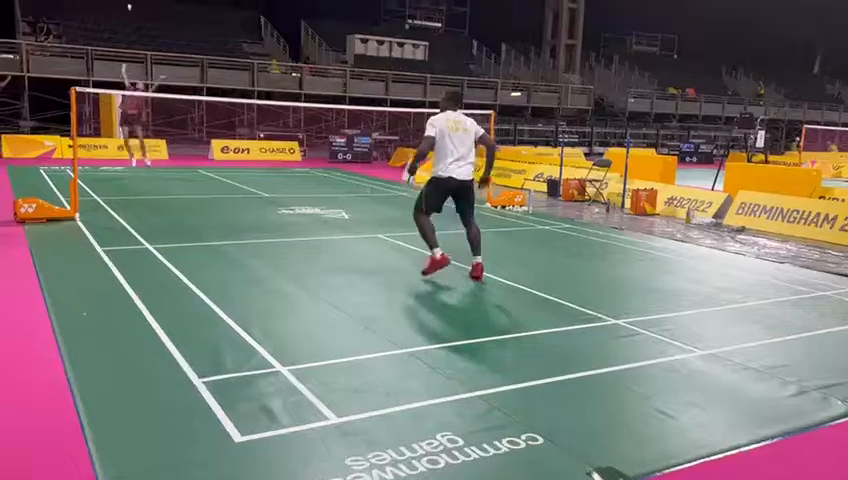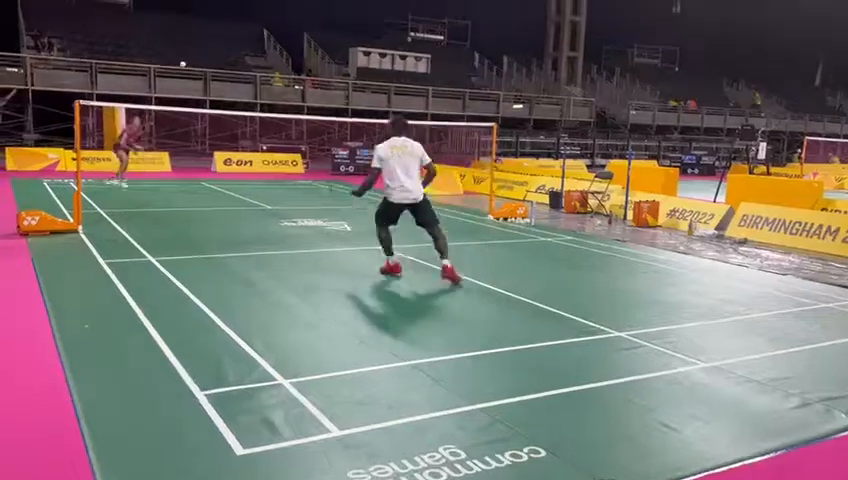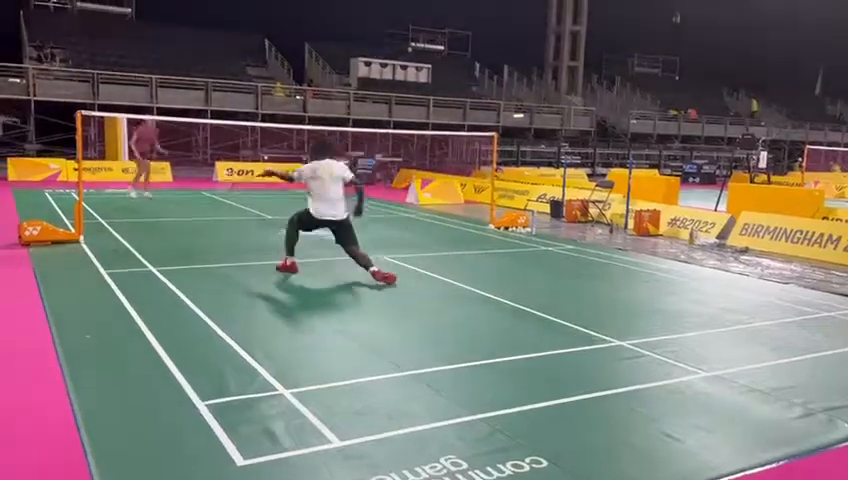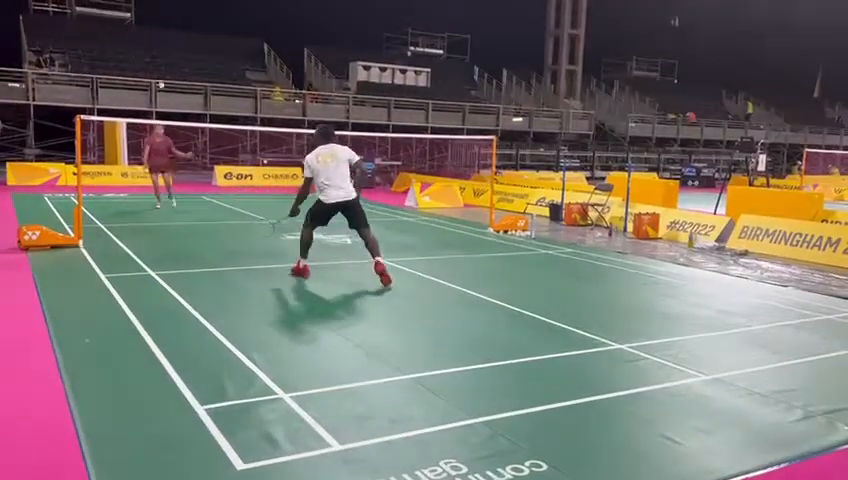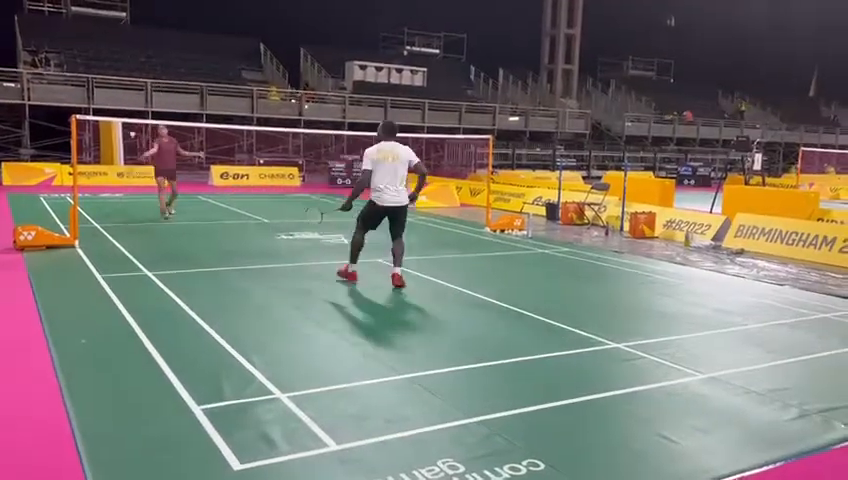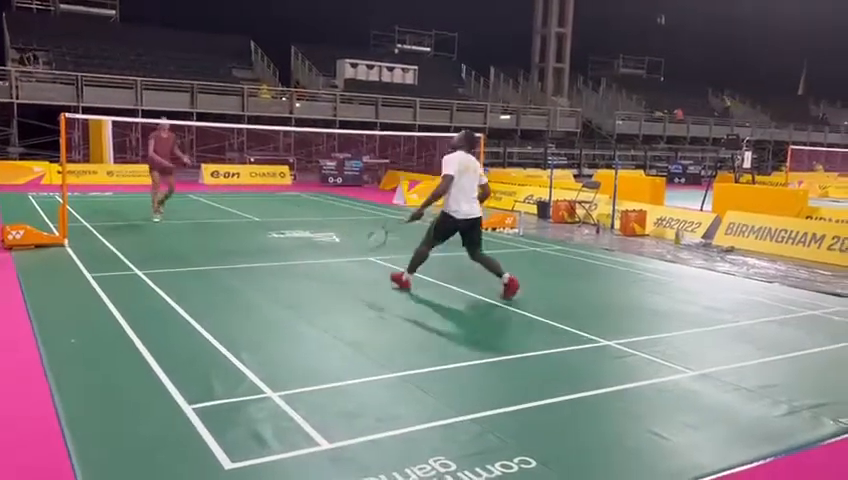
dt=0.4s
person 1, frame 1
left shoulder: (436, 120)
right shoulder: (470, 122)
left elbow: (424, 149)
right elbow: (491, 145)
left wrist: (412, 166)
right wrist: (487, 173)
left hip: (444, 177)
right hip: (466, 179)
left knee: (420, 213)
right knee: (469, 220)
left ankle: (437, 255)
right ankle: (478, 264)
person 1, frame 2
left shoulder: (381, 148)
right shoulder: (417, 147)
left elbow: (372, 177)
right elbow: (432, 172)
left wrist: (360, 191)
left hip: (394, 197)
right hip: (417, 196)
left knee: (381, 224)
right knee: (435, 229)
left ankle: (391, 263)
right ankle: (446, 265)
person 1, frame 3
left shoulder: (306, 169)
right shoulder: (339, 167)
left elbow: (291, 178)
right elbow: (358, 187)
left wrist: (274, 173)
right wrist: (360, 205)
left hip: (316, 215)
right hip: (339, 217)
left knee: (293, 224)
right knee: (353, 249)
left ankle: (289, 262)
right ankle: (375, 270)
person 1, frame 4
left shoulder: (311, 157)
right shoulder: (344, 151)
left elbow: (306, 187)
right elbow: (363, 169)
left wrist: (295, 206)
right wrist: (357, 188)
left hip: (326, 201)
right hip: (349, 199)
left knee: (308, 226)
right knee: (365, 232)
left ankle: (302, 265)
right ankle: (379, 263)
person 1, frame 5
left shoulder: (371, 152)
right shoulder: (405, 150)
left elbow: (364, 181)
right elbow: (423, 172)
left wrist: (349, 201)
right wrist: (415, 193)
left hip: (379, 201)
right hip: (401, 202)
left knee: (360, 230)
right knee: (397, 237)
left ankle: (351, 269)
right ankle: (397, 273)
person 1, frame 6
left shoulder: (450, 159)
right shoulder: (475, 163)
left elbow: (444, 186)
right elbow: (486, 191)
left wrist: (421, 208)
left hip: (454, 213)
right hip: (473, 215)
left knee: (428, 243)
right knee: (476, 253)
left ankle: (406, 278)
right ankle: (507, 279)
